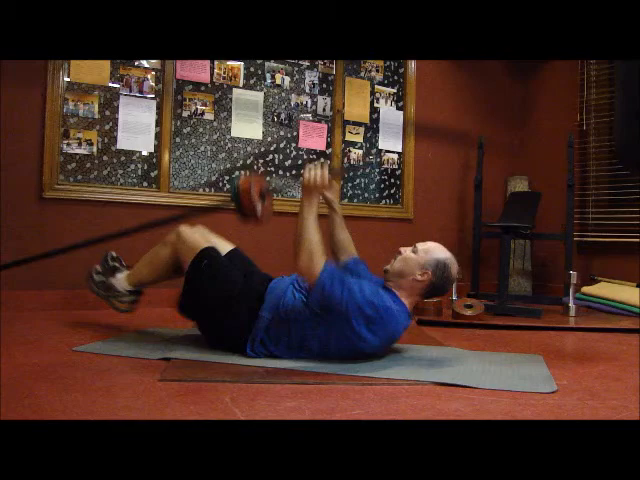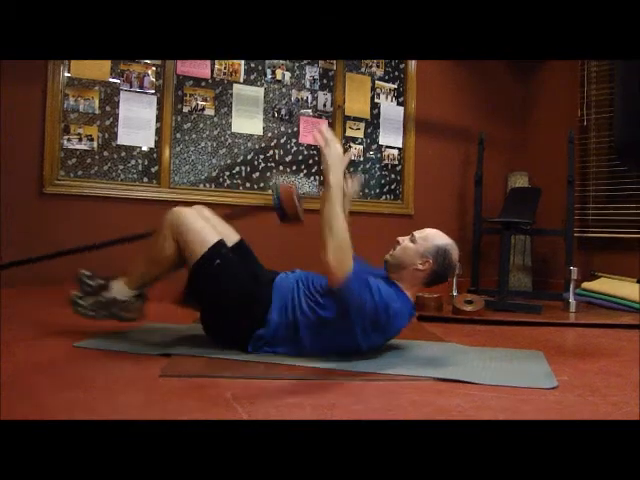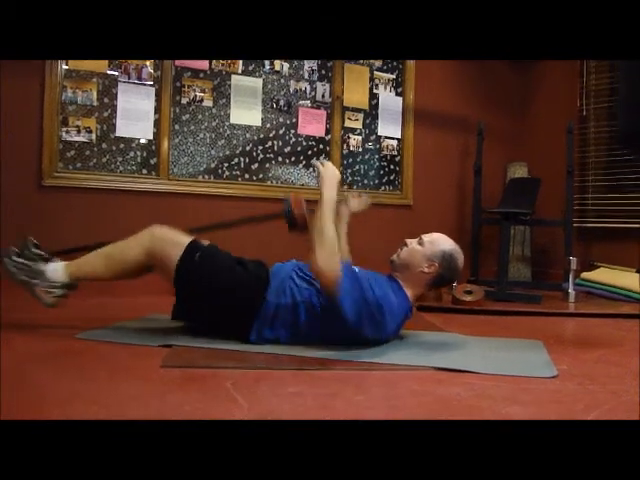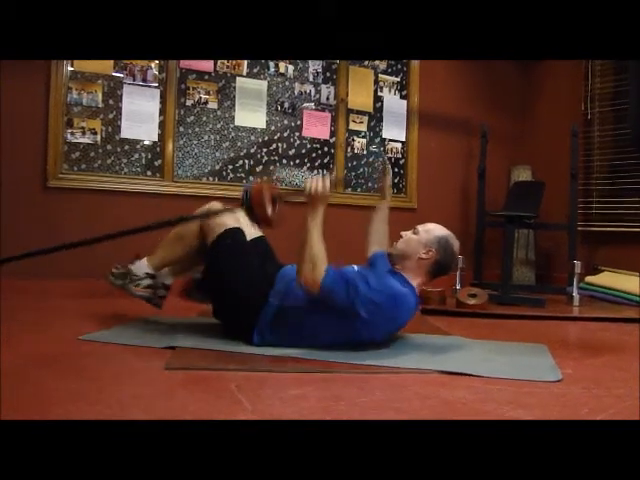
dt=0.5s
person 1, frame 1
left shoulder: (376, 308)
right shoulder: (384, 296)
left elbow: (309, 268)
right elbow: (348, 263)
left wrist: (310, 200)
right wrist: (334, 208)
left hip: (249, 324)
right hip: (264, 298)
left knee: (184, 235)
right knee: (199, 236)
left ankle: (122, 284)
right ankle: (130, 279)
person 1, frame 2
left shoulder: (384, 307)
right shoulder: (388, 287)
left elbow: (334, 265)
right elbow: (343, 263)
left wrist: (333, 174)
right wrist: (344, 201)
left hip: (251, 321)
right hip: (269, 292)
left knee: (179, 219)
right knee: (197, 213)
left ankle: (122, 295)
right ankle: (128, 290)
person 1, frame 3
left shoulder: (383, 303)
right shoulder: (388, 293)
left elbow: (325, 271)
left wrist: (330, 201)
right wrist: (343, 219)
left hip: (253, 310)
right hip: (262, 284)
left knee: (157, 238)
right knee: (171, 242)
left ankle: (54, 275)
right ankle: (61, 271)
person 1, frame 4
left shoulder: (386, 296)
right shoulder: (396, 289)
left elbow: (310, 278)
right elbow: (377, 256)
left wrist: (315, 212)
right wrist: (384, 202)
left hip: (260, 311)
right hip: (275, 287)
left knee: (215, 215)
right knee: (229, 213)
left ankle: (145, 273)
right ankle: (161, 279)
